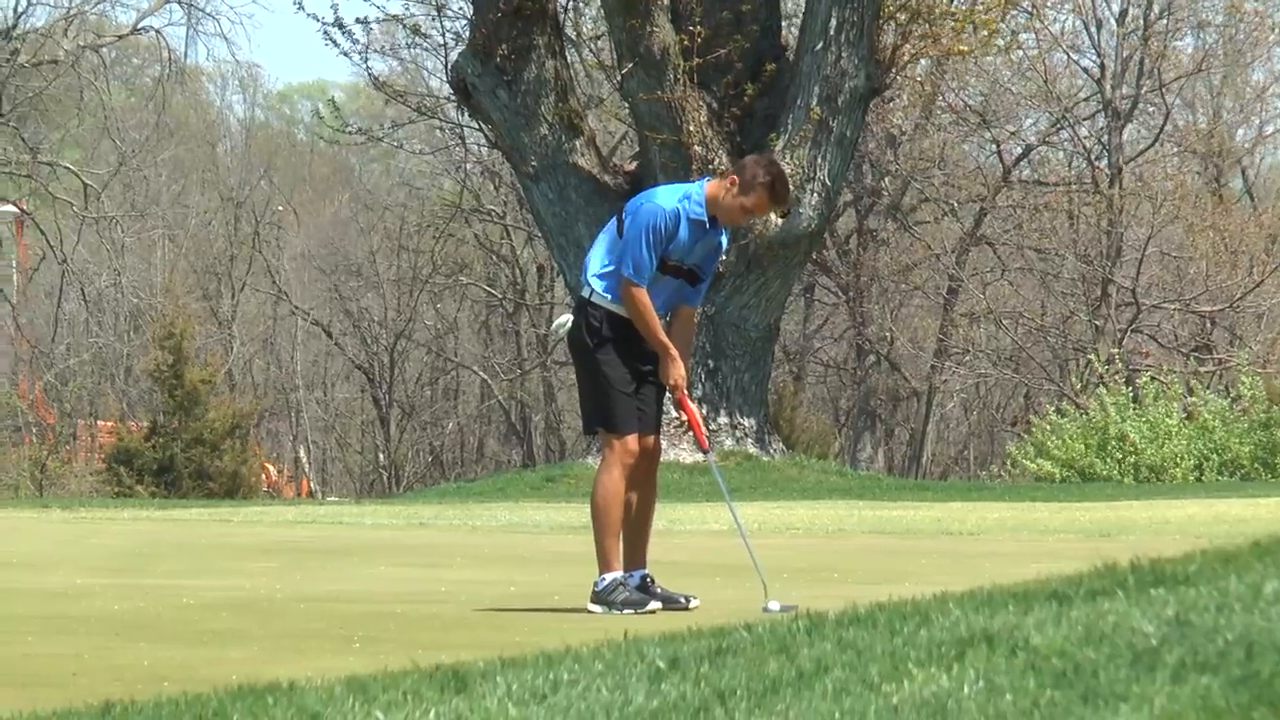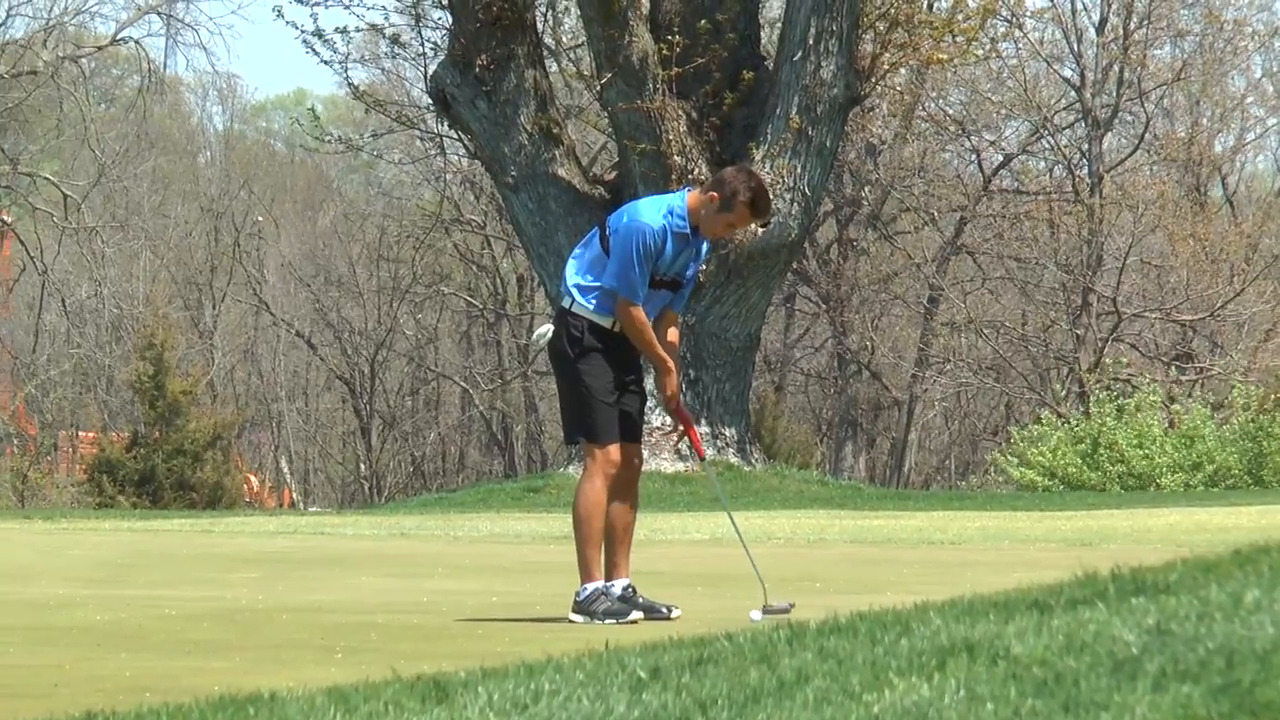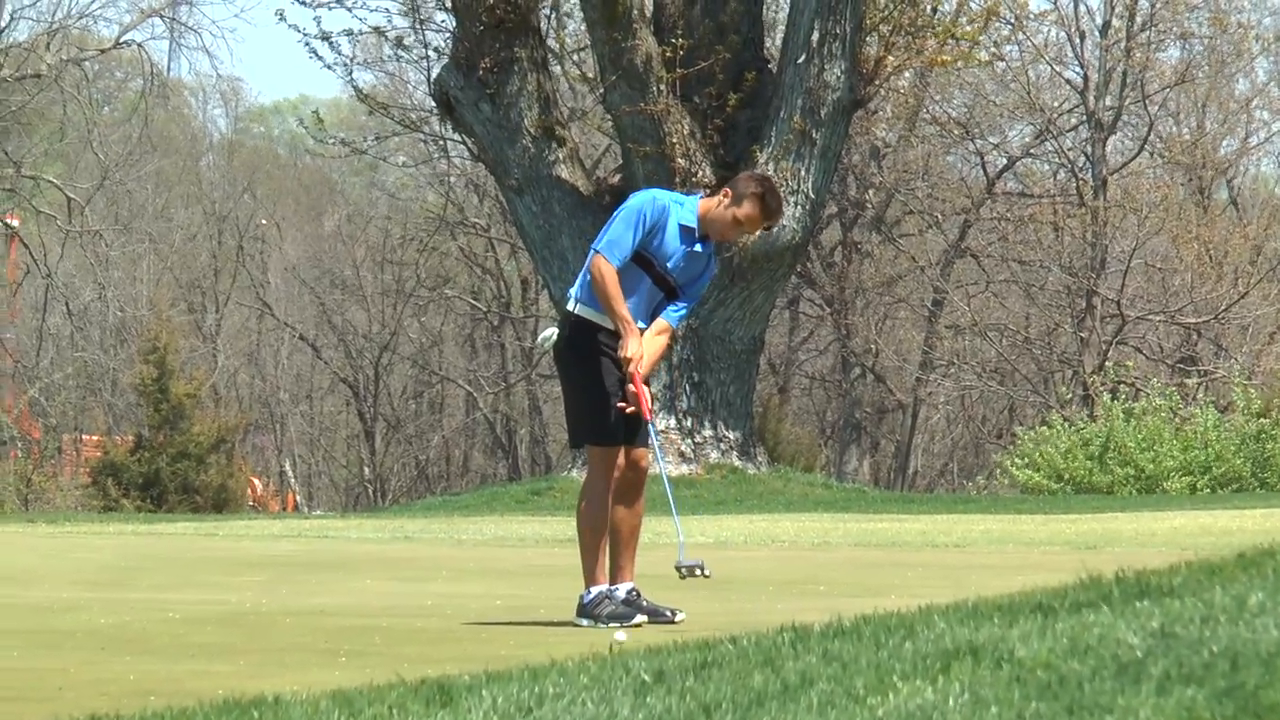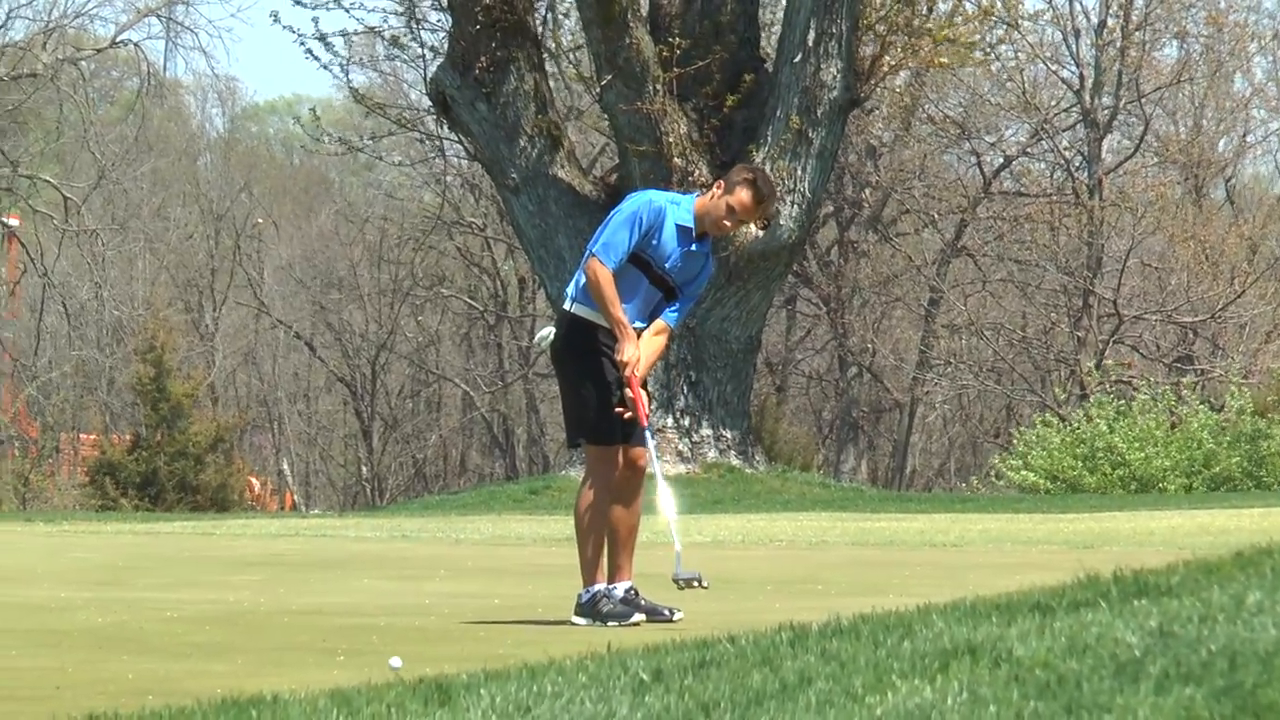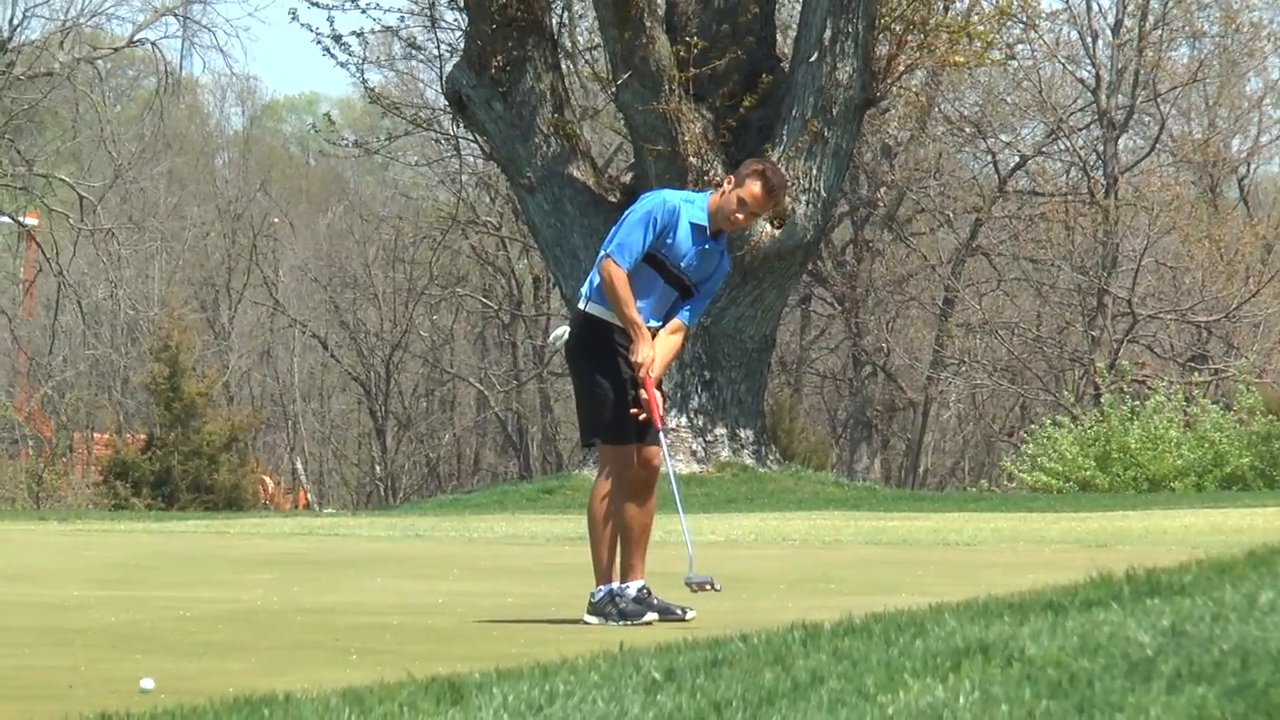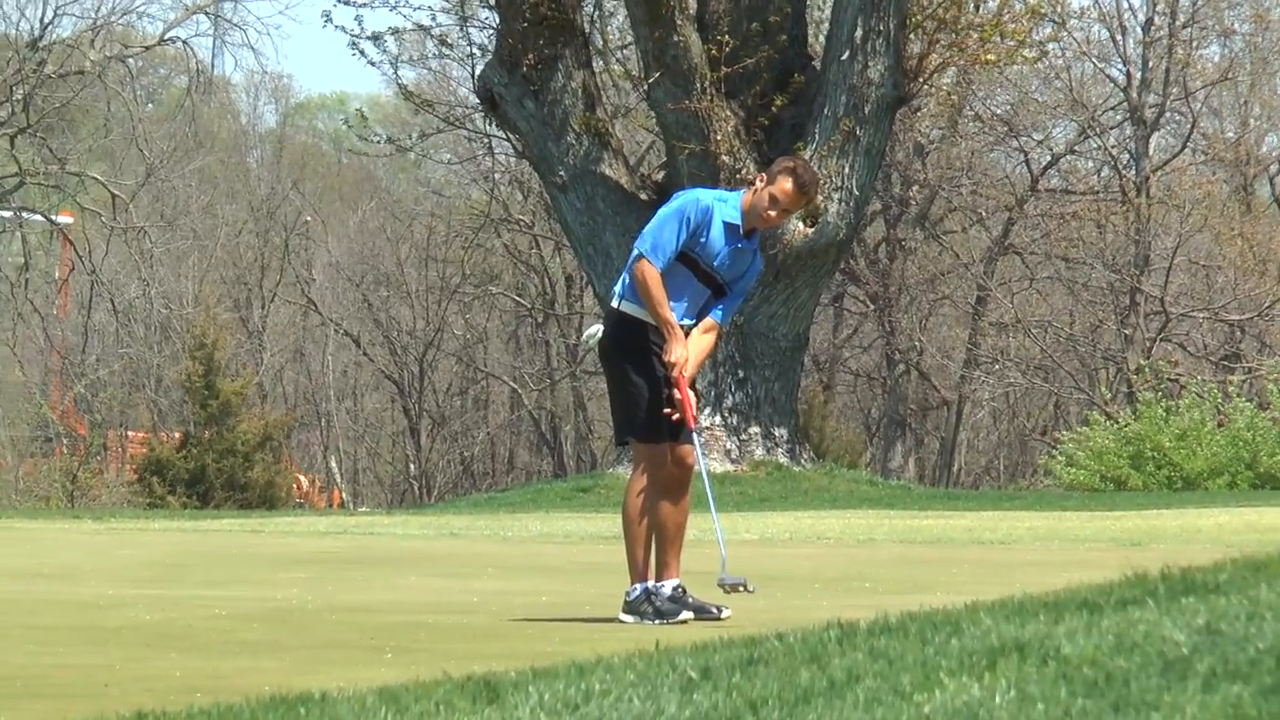
dt=0.7s
person 1, frame 1
left shoulder: (717, 238)
right shoulder: (660, 207)
left elbow: (685, 311)
right elbow: (631, 287)
left wrist: (679, 380)
right wrist: (668, 356)
left hip: (645, 334)
right hip: (604, 324)
left knee: (648, 454)
right knee: (622, 450)
left ankle: (637, 578)
right ankle: (608, 583)
person 1, frame 2
left shoulder: (698, 243)
right shoulder: (646, 223)
left elbow: (669, 317)
right elbow: (628, 306)
left wrist: (672, 386)
right wrist: (665, 368)
left hip: (624, 342)
right hip: (584, 334)
left knee: (630, 464)
right knee: (605, 460)
left ankle: (619, 586)
right ankle: (589, 592)
person 1, frame 3
left shoulder: (705, 264)
right shoulder: (653, 205)
left elbow: (663, 327)
right elbow: (601, 263)
left wrist: (639, 377)
right wrist: (628, 332)
left hip: (630, 346)
right hip: (589, 334)
left knee: (636, 465)
right knee: (606, 465)
left ankle: (622, 590)
right ankle: (594, 596)
person 1, frame 4
left shoulder: (703, 263)
right shoulder: (649, 207)
left elbow: (662, 327)
right elbow: (597, 266)
left wrist: (638, 379)
right wrist: (625, 336)
left hip: (629, 345)
right hip: (587, 332)
left knee: (633, 463)
right knee: (605, 462)
left ankle: (621, 588)
right ankle: (591, 595)
person 1, frame 5
left shoulder: (718, 261)
right shoulder: (664, 206)
left elbow: (677, 326)
right elbow: (612, 266)
left wrist: (652, 377)
right wrist: (640, 336)
left hip: (643, 344)
right hip: (600, 332)
left knee: (647, 464)
right knee: (617, 462)
left ankle: (633, 587)
right ankle: (603, 594)
person 1, frame 6
left shoulder: (751, 260)
right shoulder: (697, 205)
left elbow: (710, 324)
right elbow: (643, 265)
left wrist: (687, 377)
right wrist: (673, 335)
left hip: (676, 344)
right hip: (634, 331)
left knee: (681, 462)
right knee: (652, 460)
left ankle: (668, 587)
right ankle: (638, 593)
